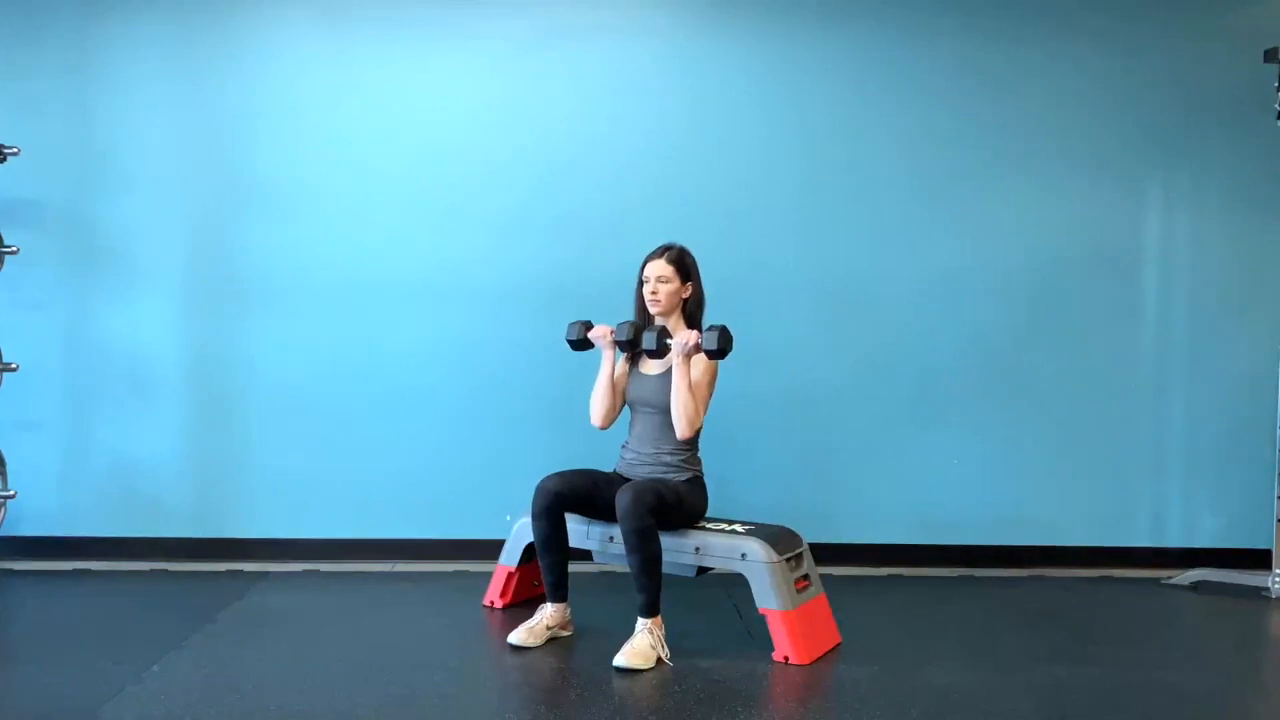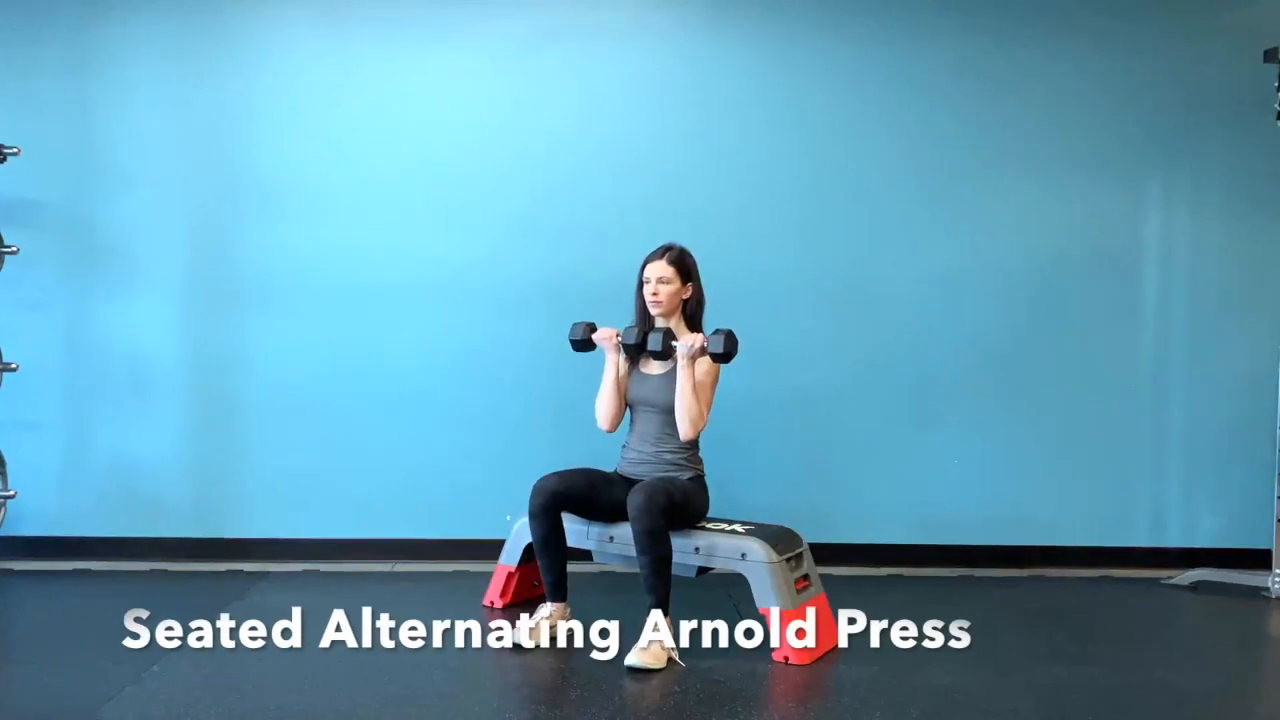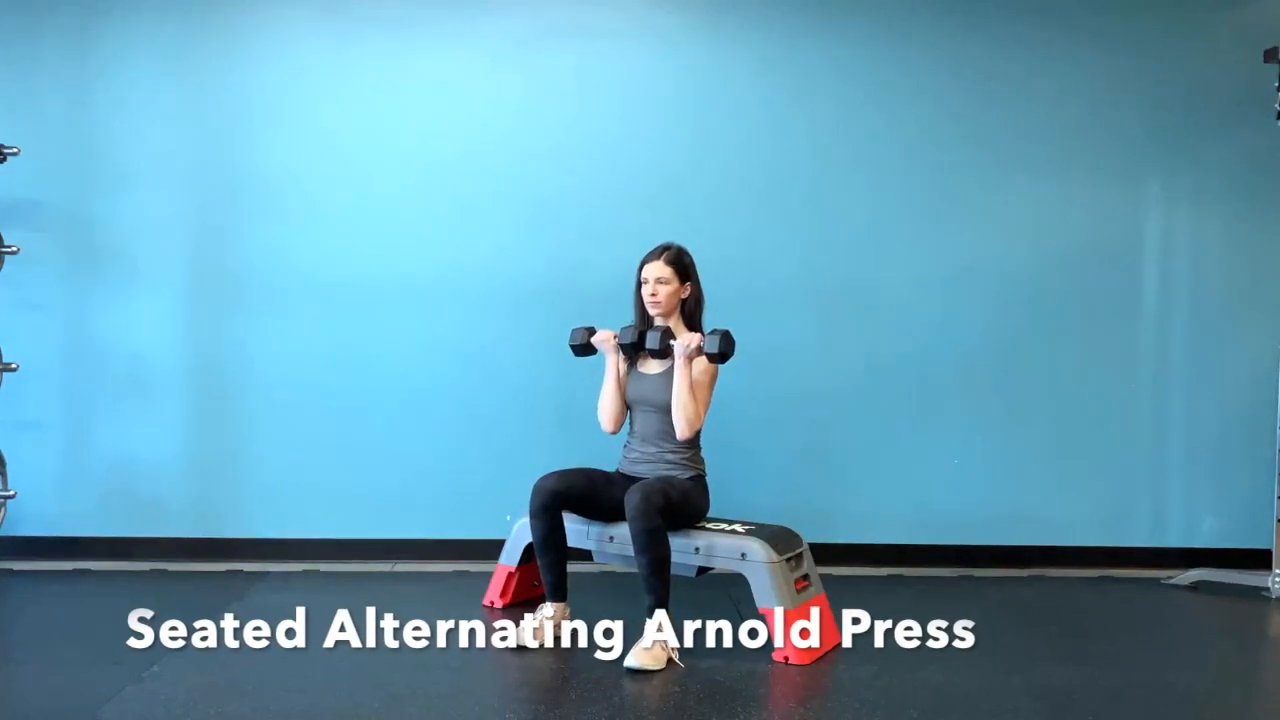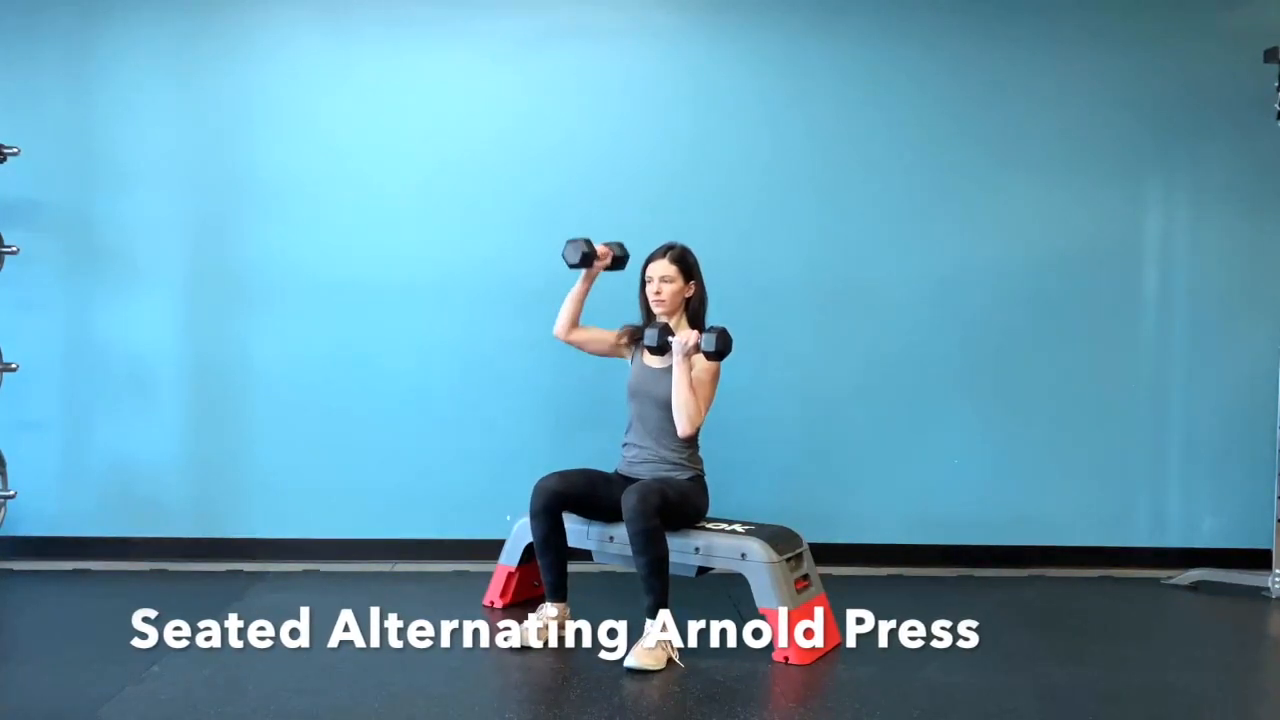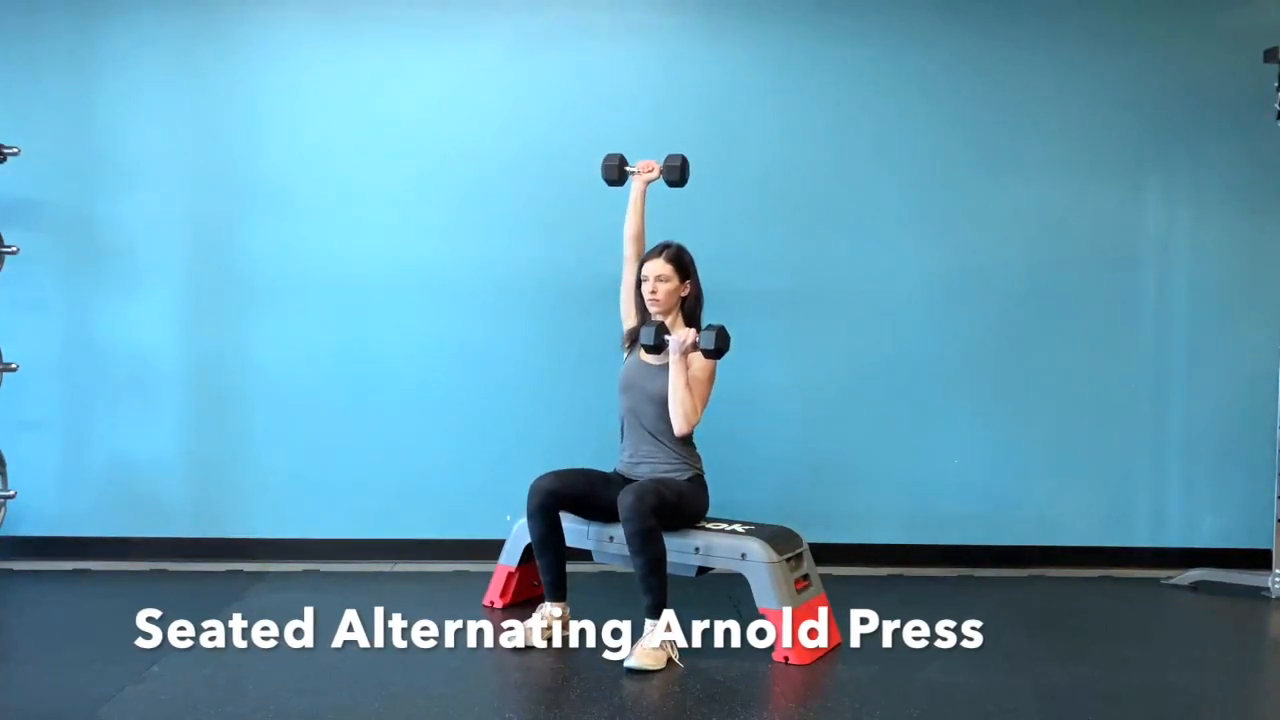
dt=0.7s
person 1, frame 1
left shoulder: (699, 353)
right shoulder: (634, 348)
left elbow: (685, 428)
right elbow: (600, 418)
left wrist: (680, 361)
right wrist: (608, 355)
left hip: (679, 486)
right hip: (626, 478)
left knee: (633, 499)
right knee: (550, 489)
left ankle: (650, 626)
right ankle: (556, 610)
person 1, frame 2
left shoulder: (701, 352)
left elbow: (689, 430)
right elbow: (606, 422)
left wrist: (685, 362)
right wrist: (611, 356)
left hip: (681, 485)
right hip: (626, 478)
left knee: (645, 500)
right knee: (546, 490)
right ankle: (555, 608)
person 1, frame 3
left shoulder: (700, 351)
left elbow: (686, 429)
right elbow: (610, 423)
left wrist: (682, 362)
right wrist: (611, 359)
left hip: (682, 484)
right hip: (627, 477)
left knee: (642, 499)
right knee: (546, 489)
left ankle: (657, 630)
right ankle: (555, 607)
person 1, frame 4
left shoulder: (702, 351)
right shoulder: (635, 340)
left elbow: (686, 426)
right elbow: (564, 331)
left wrist: (682, 358)
right wrist: (589, 275)
left hip: (680, 485)
right hip: (627, 476)
left knee: (639, 500)
right knee: (548, 489)
left ankle: (657, 630)
right ankle: (555, 607)
person 1, frame 5
left shoulder: (699, 352)
right shoulder: (635, 335)
left elbow: (683, 424)
right elbow: (630, 252)
left wrist: (678, 358)
right wrist: (639, 187)
left hip: (680, 487)
right hip: (626, 477)
left knee: (635, 502)
right knee: (545, 489)
left ankle: (657, 628)
right ankle: (555, 609)
